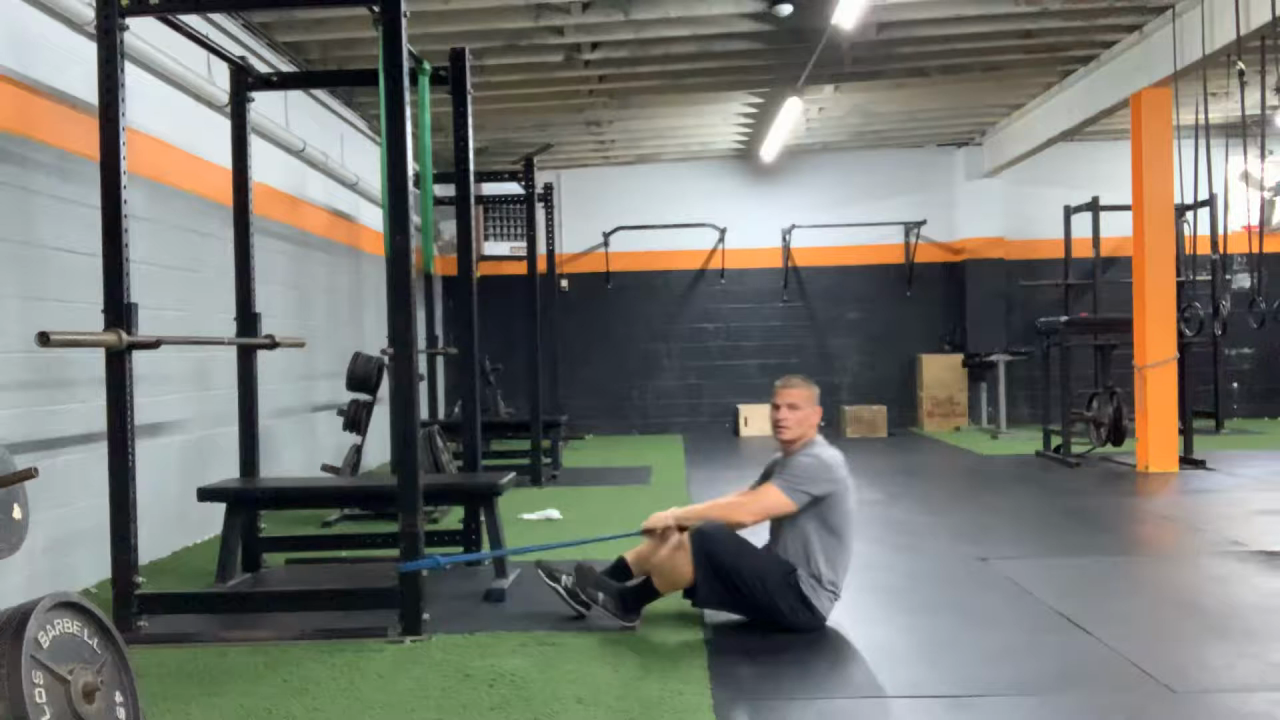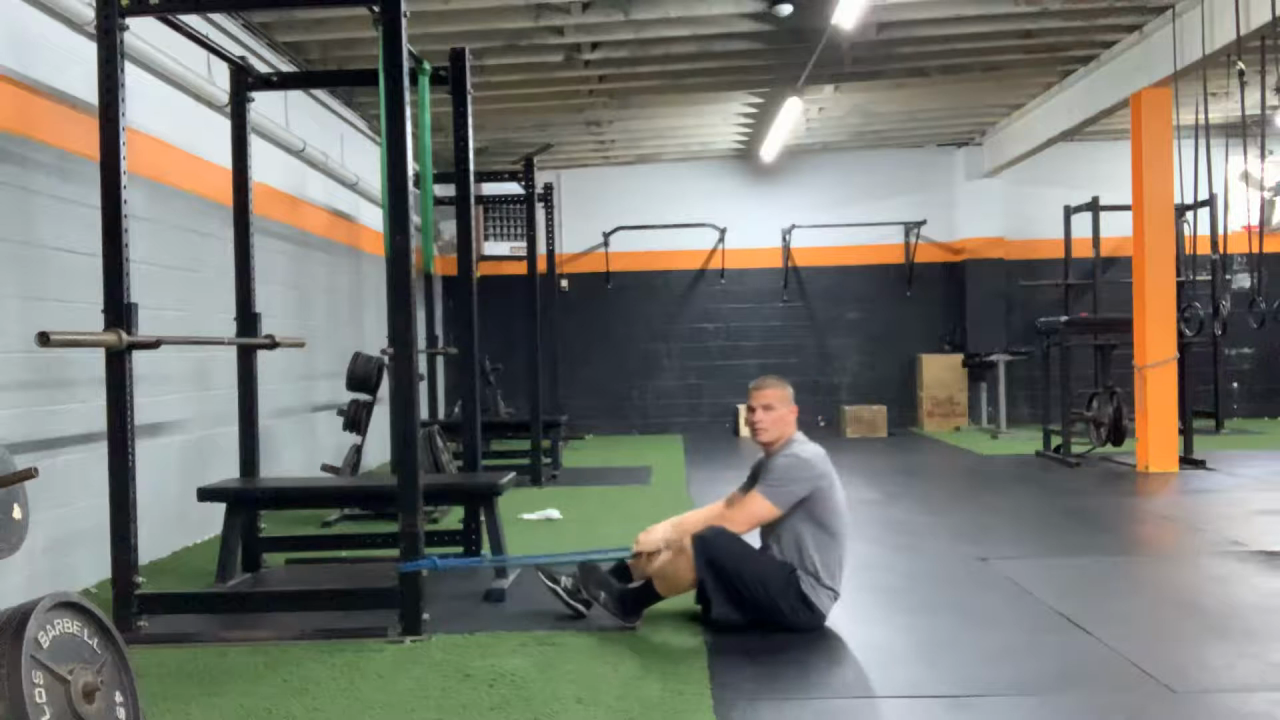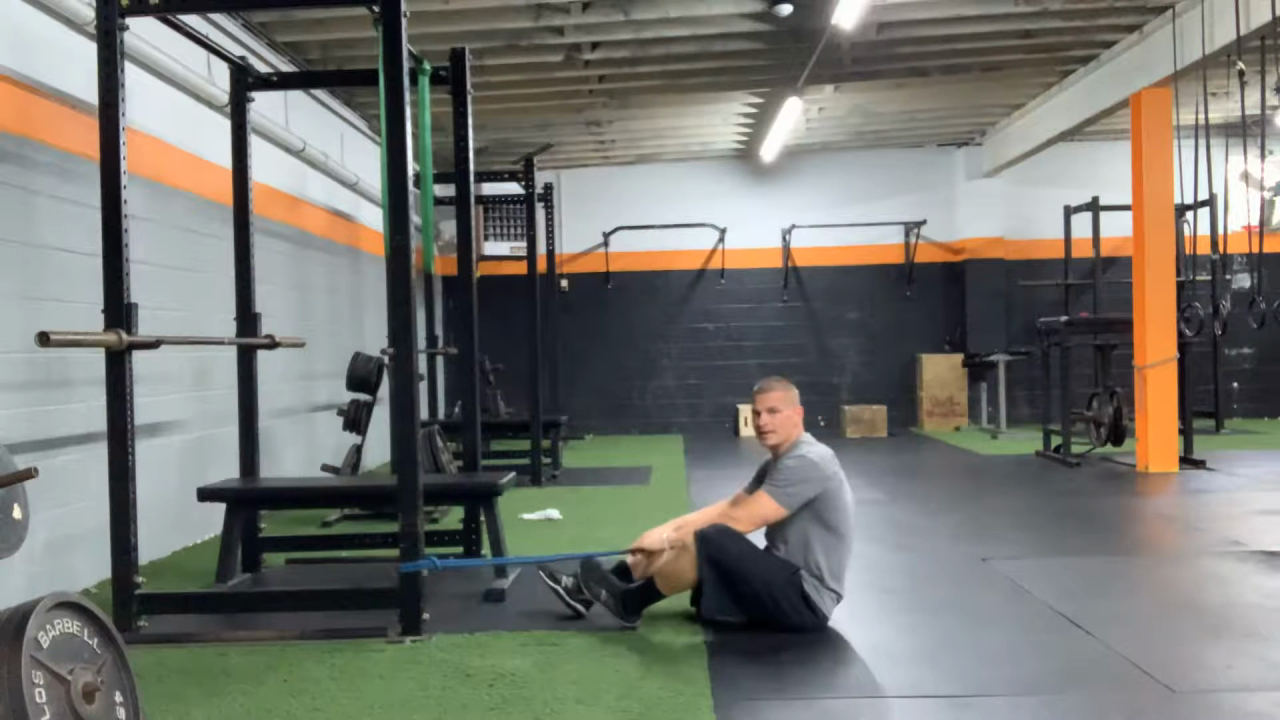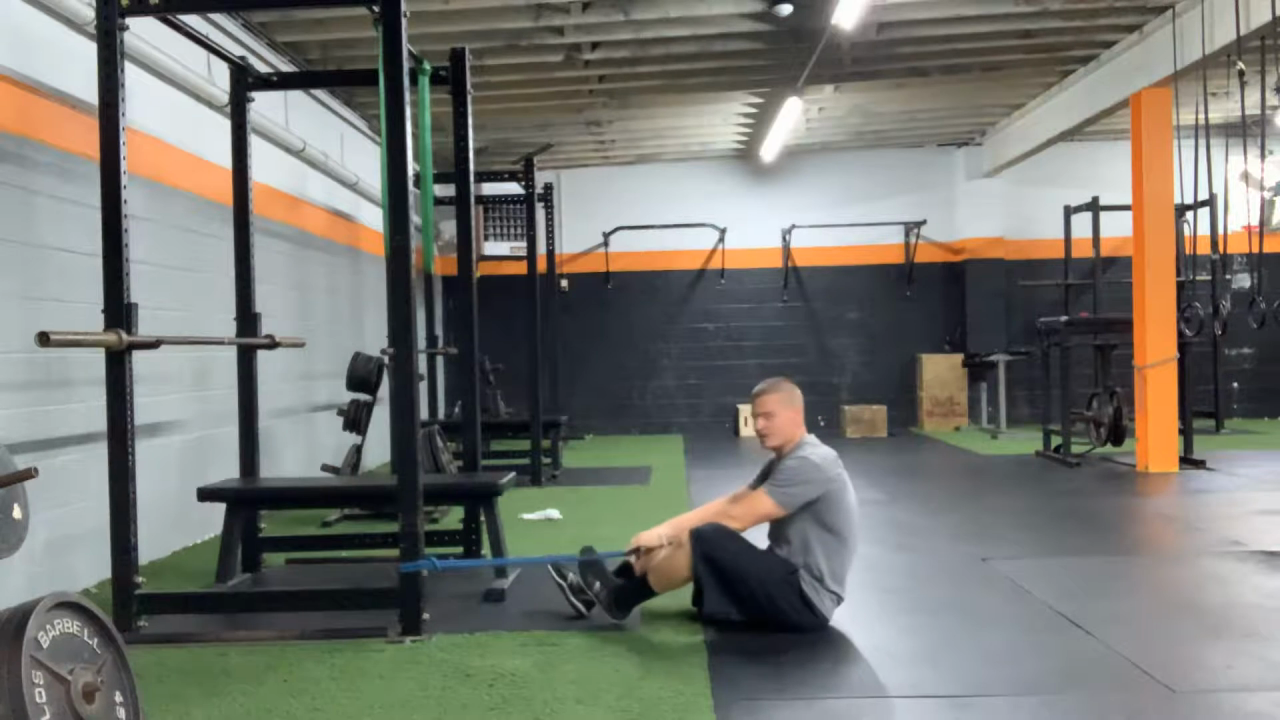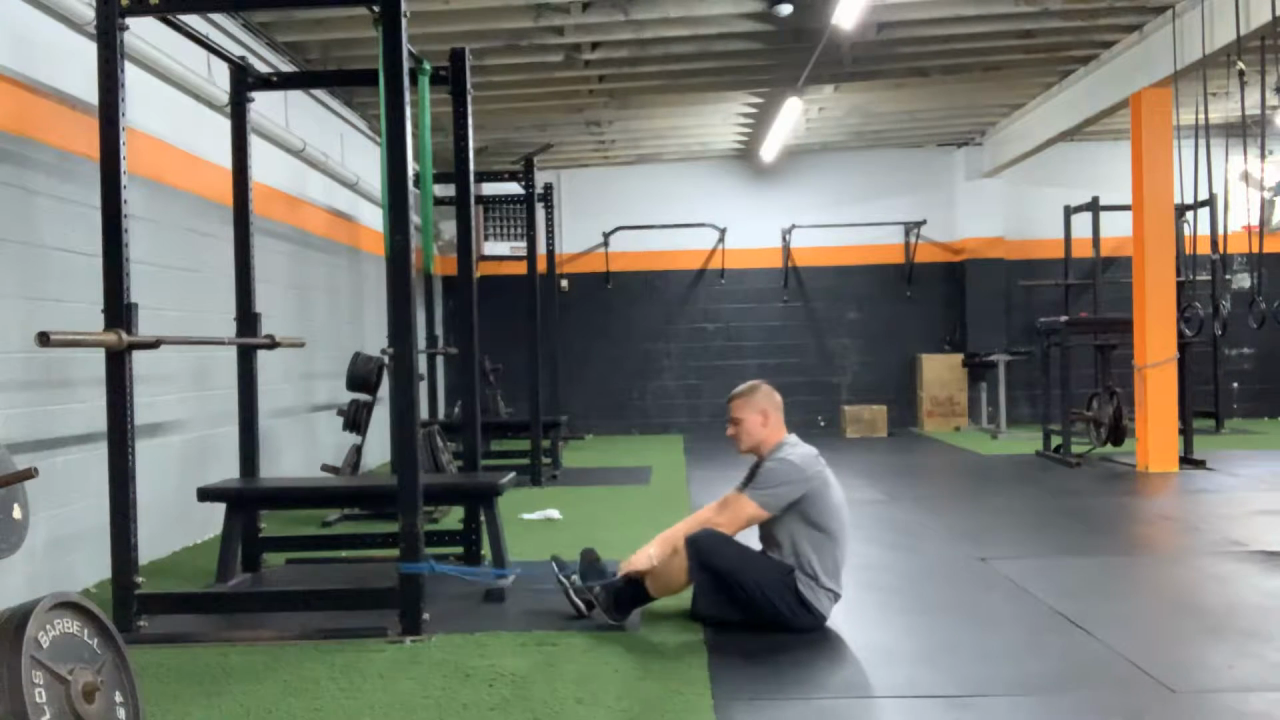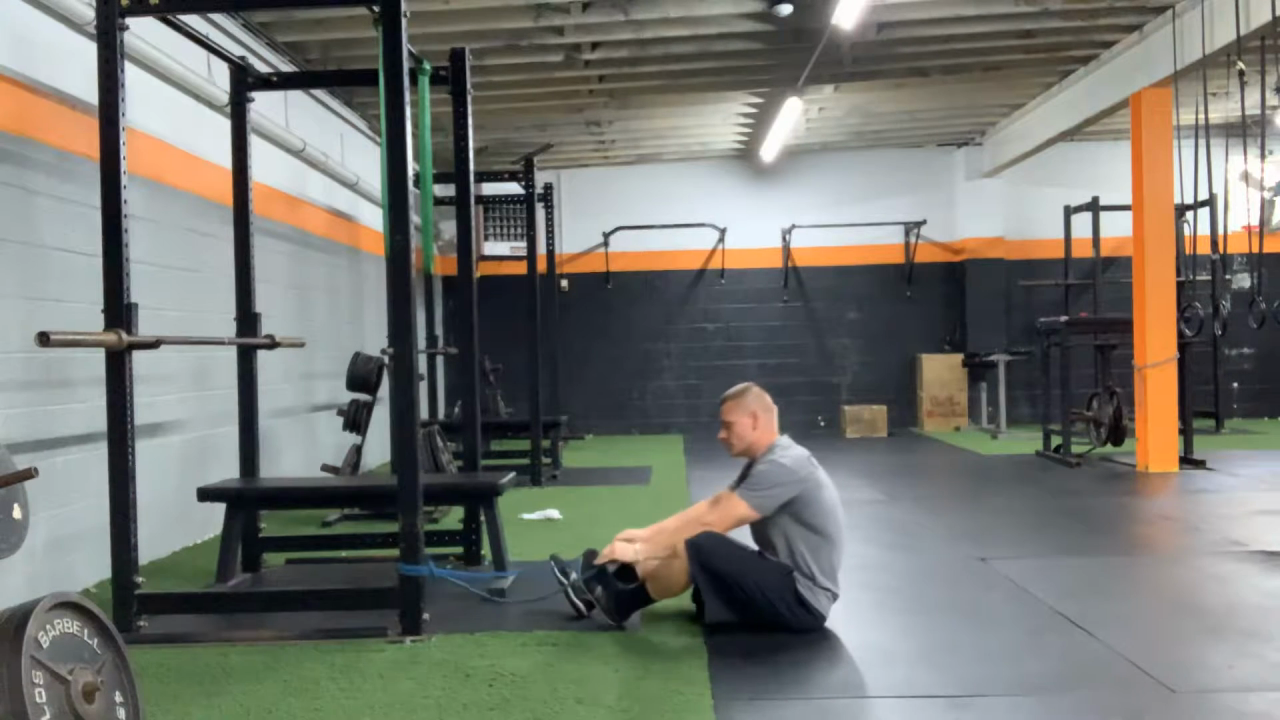
dt=0.3s
person 1, frame 1
left shoulder: (818, 463)
right shoulder: (785, 462)
left elbow: (746, 511)
right elbow: (739, 503)
left wrist: (676, 515)
right wrist: (679, 517)
left hip: (803, 599)
right hip: (785, 578)
left knee: (706, 539)
right knee: (679, 536)
left ankle: (625, 602)
right ankle: (586, 589)
person 1, frame 2
left shoulder: (799, 461)
right shoulder: (771, 461)
left elbow: (736, 522)
right elbow: (726, 507)
left wrist: (665, 538)
right wrist: (667, 529)
left hip: (803, 600)
right hip: (782, 578)
left knee: (706, 543)
right knee: (682, 541)
left ankle: (628, 603)
right ankle: (586, 590)
person 1, frame 3
left shoulder: (808, 463)
right shoulder: (778, 462)
left elbow: (740, 521)
right elbow: (729, 507)
left wrist: (667, 539)
right wrist: (668, 530)
left hip: (806, 600)
right hip: (785, 580)
left knee: (707, 540)
right knee: (682, 541)
left ankle: (628, 603)
right ankle: (585, 590)
person 1, frame 4
left shoulder: (810, 464)
right shoulder: (785, 461)
left elbow: (738, 517)
right elbow: (730, 503)
left wrist: (664, 535)
right wrist: (666, 529)
left hip: (806, 600)
right hip: (789, 579)
left knee: (703, 539)
right knee: (684, 540)
left ankle: (619, 599)
right ankle: (592, 591)
person 1, frame 5
left shoulder: (791, 464)
right shoulder: (773, 461)
left elbow: (723, 523)
right elbow: (718, 509)
left wrist: (653, 554)
right wrist: (657, 545)
left hip: (804, 600)
right hip: (786, 579)
left knee: (699, 545)
right knee: (681, 544)
left ankle: (618, 601)
right ankle: (596, 591)
person 1, frame 6
left shoulder: (783, 466)
right shoulder: (767, 462)
left elbow: (712, 522)
right elbow: (710, 507)
left wrist: (639, 551)
right wrist: (646, 534)
left hip: (802, 601)
right hip: (785, 578)
left knee: (698, 547)
right knee: (682, 542)
left ankle: (619, 604)
right ankle: (599, 588)
